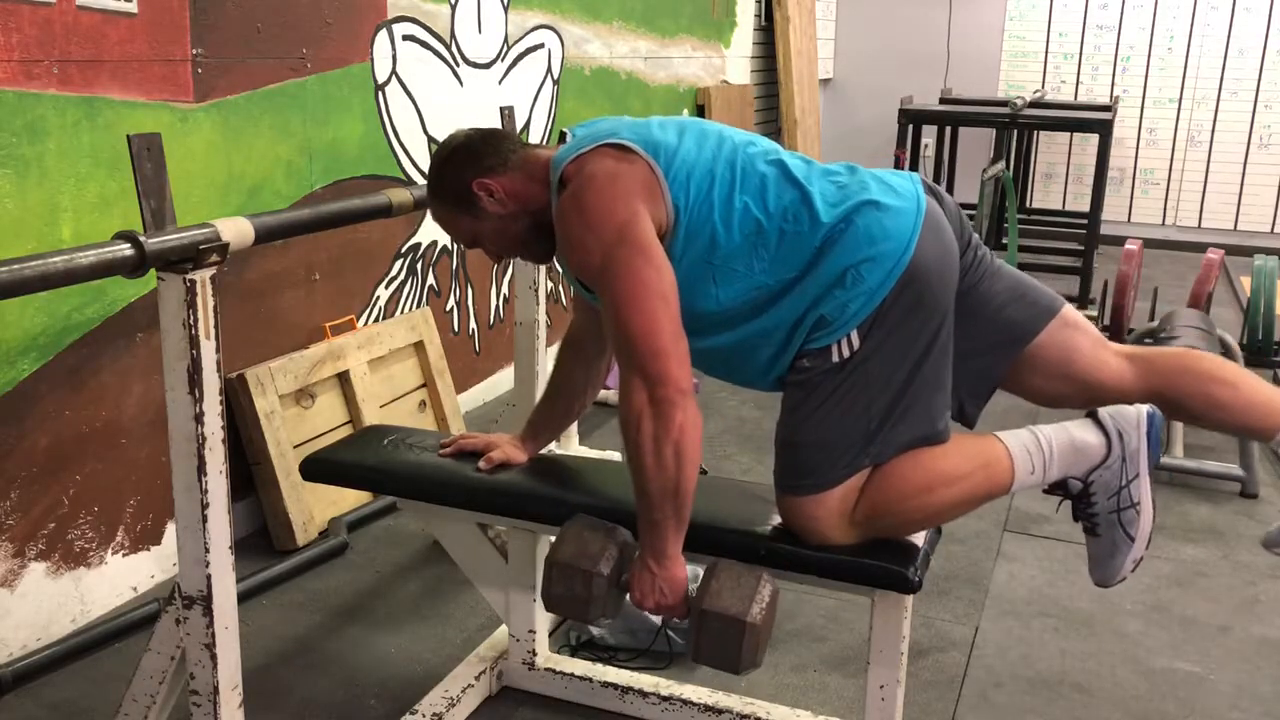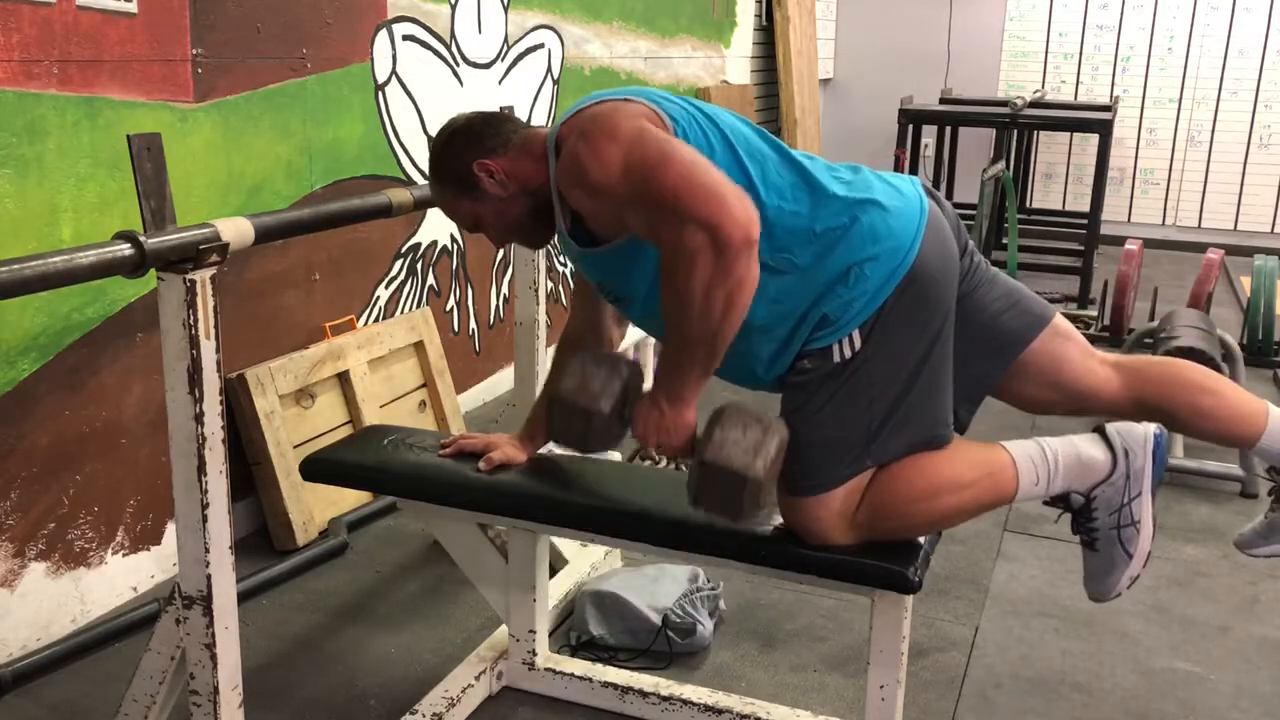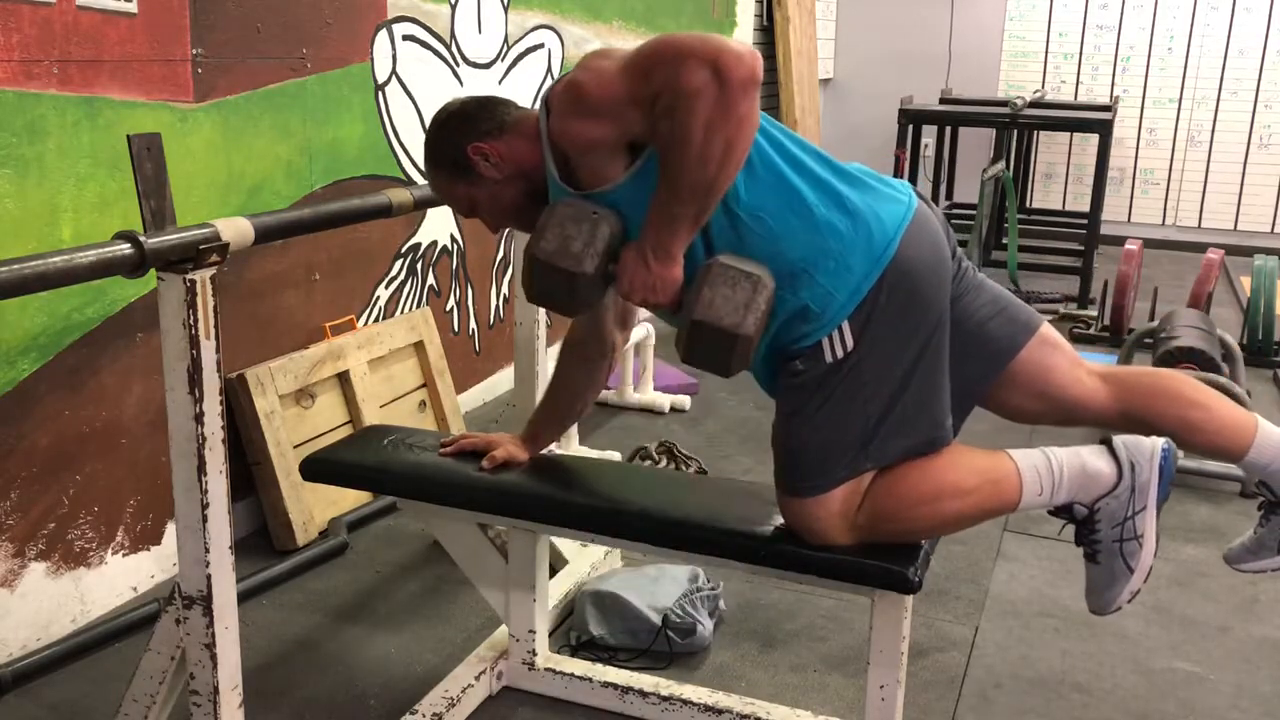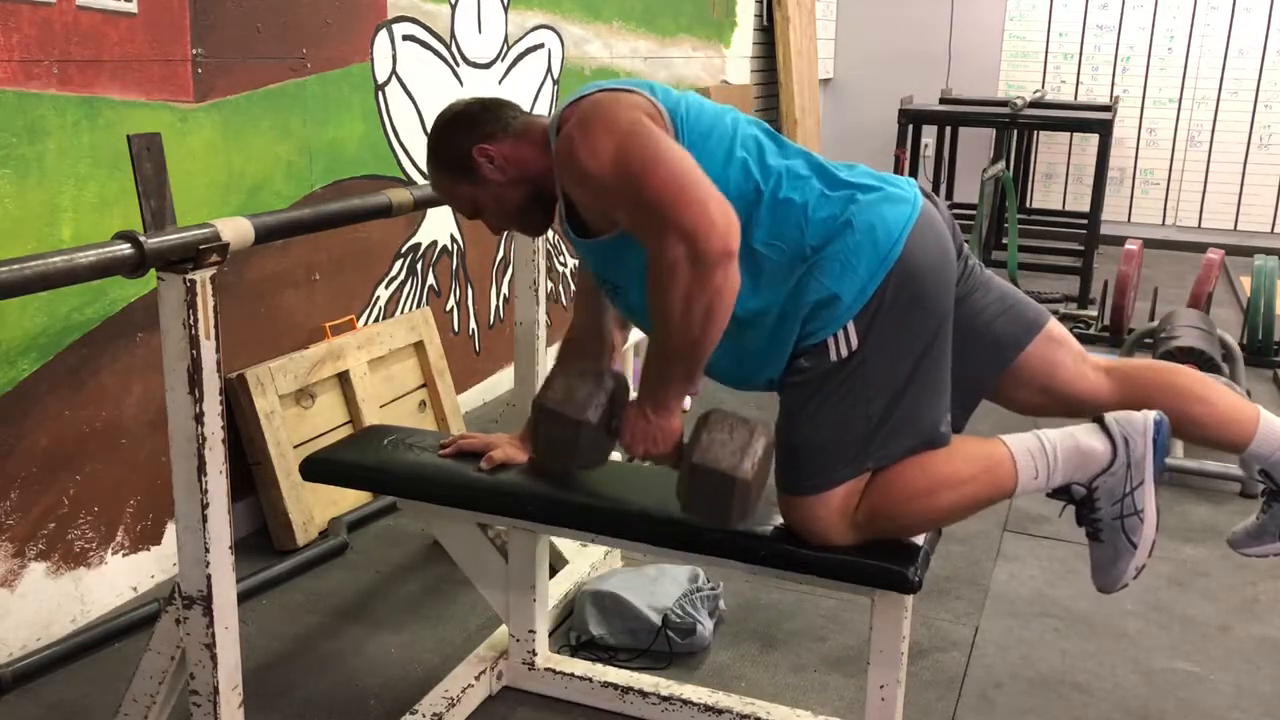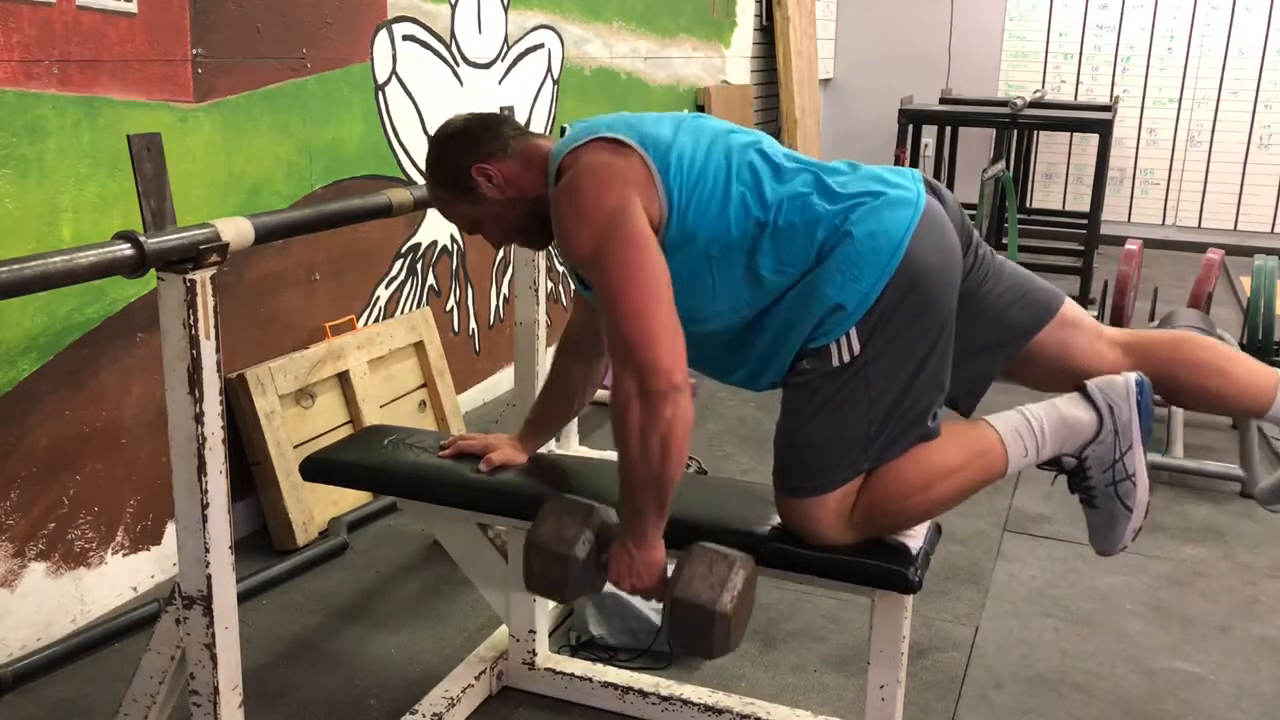
dt=0.5s
person 1, frame 1
left shoulder: (593, 206)
right shoulder: (595, 173)
left elbow: (660, 388)
right elbow: (593, 336)
left wrist: (660, 553)
right wrist: (527, 442)
left hip: (869, 274)
right hip: (908, 225)
left knee: (821, 517)
right knee: (1116, 369)
left ankle: (1076, 452)
person 1, frame 2
left shoulder: (591, 151)
right shoulder: (584, 202)
left elbow: (727, 232)
right elbow: (590, 338)
left wrist: (678, 394)
right wrist: (526, 441)
left hip: (867, 278)
right hip: (905, 238)
left knee: (823, 515)
right knee: (1098, 379)
left ankle: (1084, 469)
person 1, frame 3
left shoulder: (579, 110)
right shoulder: (583, 194)
left elbow: (727, 71)
right elbow: (597, 334)
left wrist: (663, 245)
right wrist: (530, 440)
left hip: (854, 279)
right hip: (894, 244)
left knee: (827, 517)
right knee: (1090, 389)
left ankle: (1092, 478)
person 1, frame 4
left shoulder: (593, 138)
right shoulder: (585, 198)
left elbow: (708, 246)
right elbow: (595, 333)
left wrist: (660, 406)
right wrist: (528, 438)
left hip: (862, 275)
right hip: (902, 238)
left knee: (825, 517)
right knee: (1090, 380)
left ankle: (1086, 460)
person 1, frame 5
left shoulder: (587, 196)
right shoulder: (597, 168)
left elbow: (657, 378)
right elbow: (591, 337)
left wrist: (641, 538)
right wrist: (525, 440)
left hip: (868, 271)
right hip: (909, 221)
left knee: (822, 515)
right knee: (1105, 354)
left ankle: (1067, 429)
